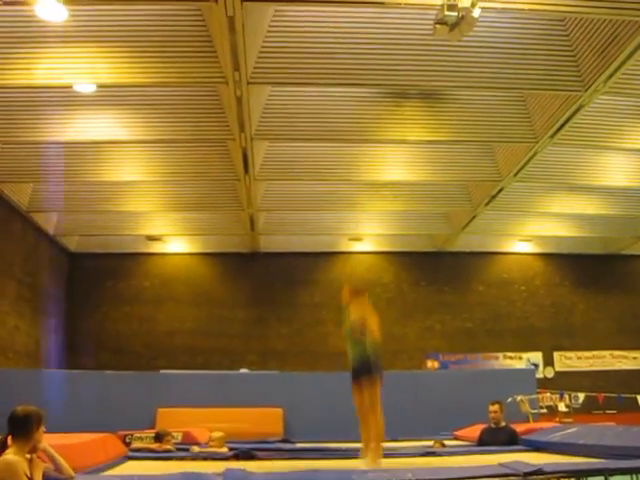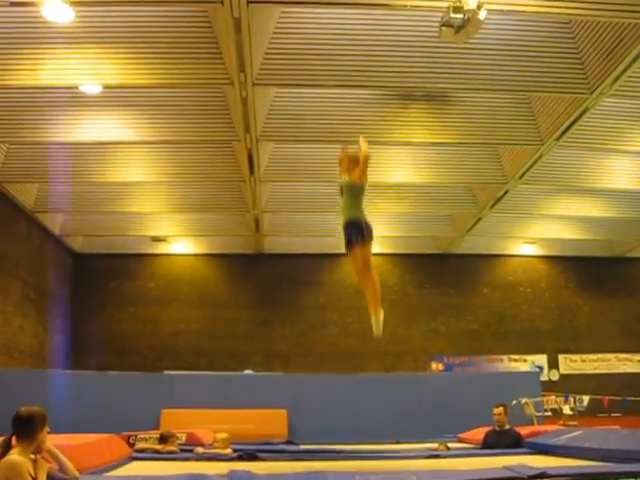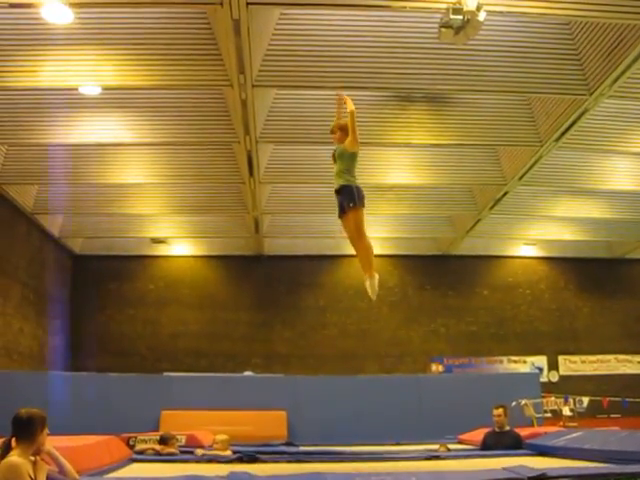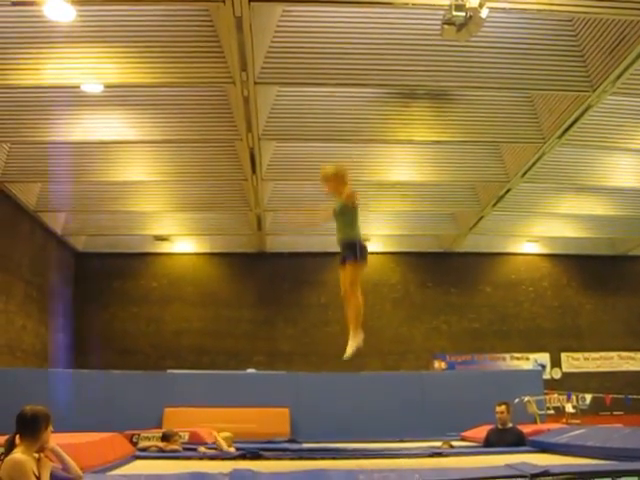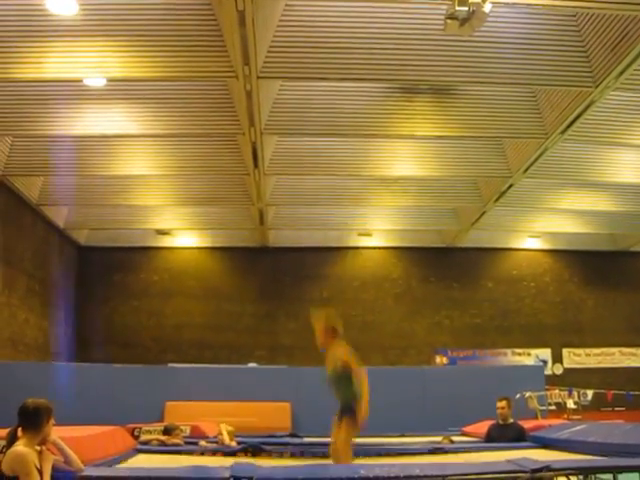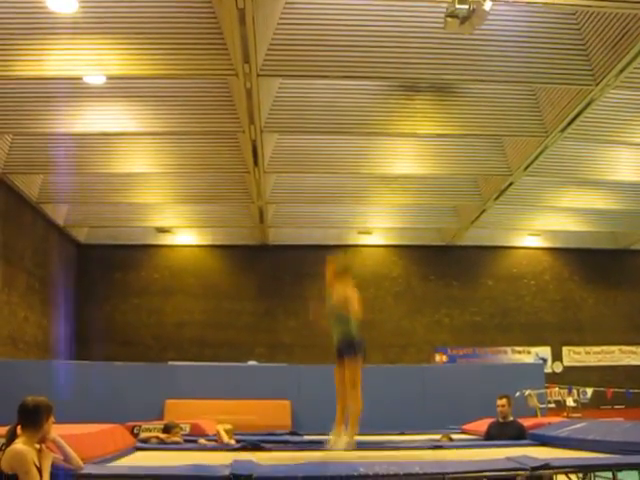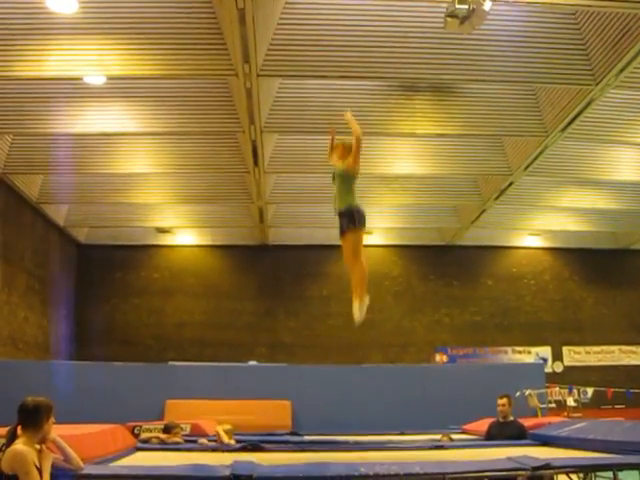
dt=0.3s
person 1, frame 1
left shoulder: (364, 310)
right shoulder: (351, 312)
left elbow: (374, 331)
left hip: (369, 363)
right hip: (357, 366)
left knee: (373, 410)
right knee: (362, 412)
left ankle: (375, 453)
right ankle: (367, 454)
person 1, frame 2
left shoulder: (359, 176)
right shoulder: (347, 180)
left elbow: (365, 156)
right elbow: (344, 169)
left wrist: (363, 144)
right wrist: (344, 155)
left hip: (358, 225)
right hip: (350, 227)
left knee: (366, 270)
right knee: (361, 273)
left ankle: (377, 310)
right ankle: (373, 311)
person 1, frame 3
left shoulder: (351, 143)
right shoulder: (340, 147)
left elbow: (352, 113)
right elbow: (338, 124)
left wrist: (348, 101)
right wrist: (338, 106)
left hip: (350, 190)
right hip: (342, 193)
left knee: (360, 235)
right knee: (354, 238)
left ankle: (371, 274)
right ankle: (368, 275)
person 1, frame 4
left shoulder: (349, 197)
right shoulder: (340, 203)
left elbow: (348, 188)
left hip: (354, 247)
right hip: (346, 250)
left knee: (352, 291)
right knee: (346, 294)
left ankle: (355, 335)
right ankle: (355, 335)
person 1, frame 5
left shoulder: (343, 353)
right shoulder: (331, 356)
left elbow: (362, 378)
left wrist: (364, 406)
left hip: (352, 407)
right hip: (344, 408)
left knee: (342, 448)
right knee: (335, 448)
person 1, frame 6
left shoulder: (347, 290)
right shoulder: (335, 292)
left elbow: (356, 308)
left hip: (352, 345)
right hip: (341, 345)
left knee: (352, 388)
right knee: (341, 392)
left ankle: (351, 433)
right ankle: (340, 432)
person 1, frame 7
left shoulder: (352, 165)
right shoulder: (340, 168)
left elbow: (358, 137)
right elbow: (330, 155)
left wrist: (349, 119)
right wrist: (332, 136)
left hip: (352, 213)
right hip: (344, 215)
left knee: (356, 258)
right knee: (350, 261)
left ankle: (362, 297)
right ankle: (357, 299)
